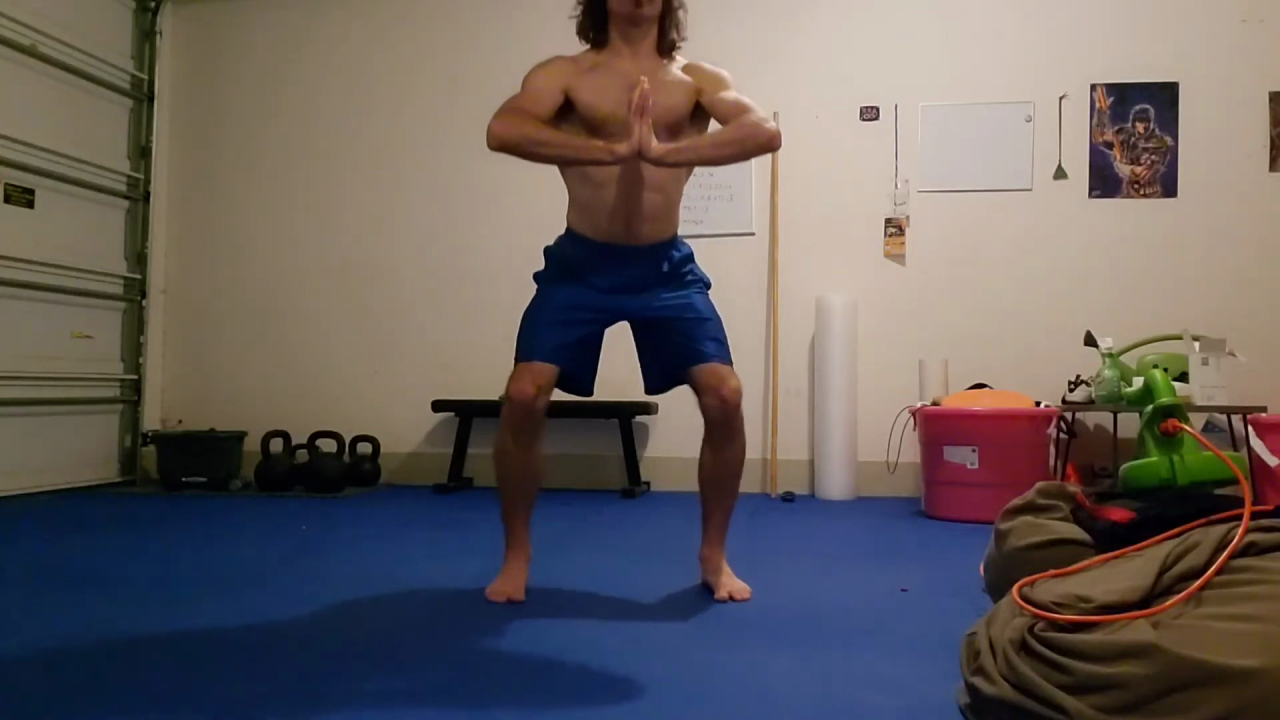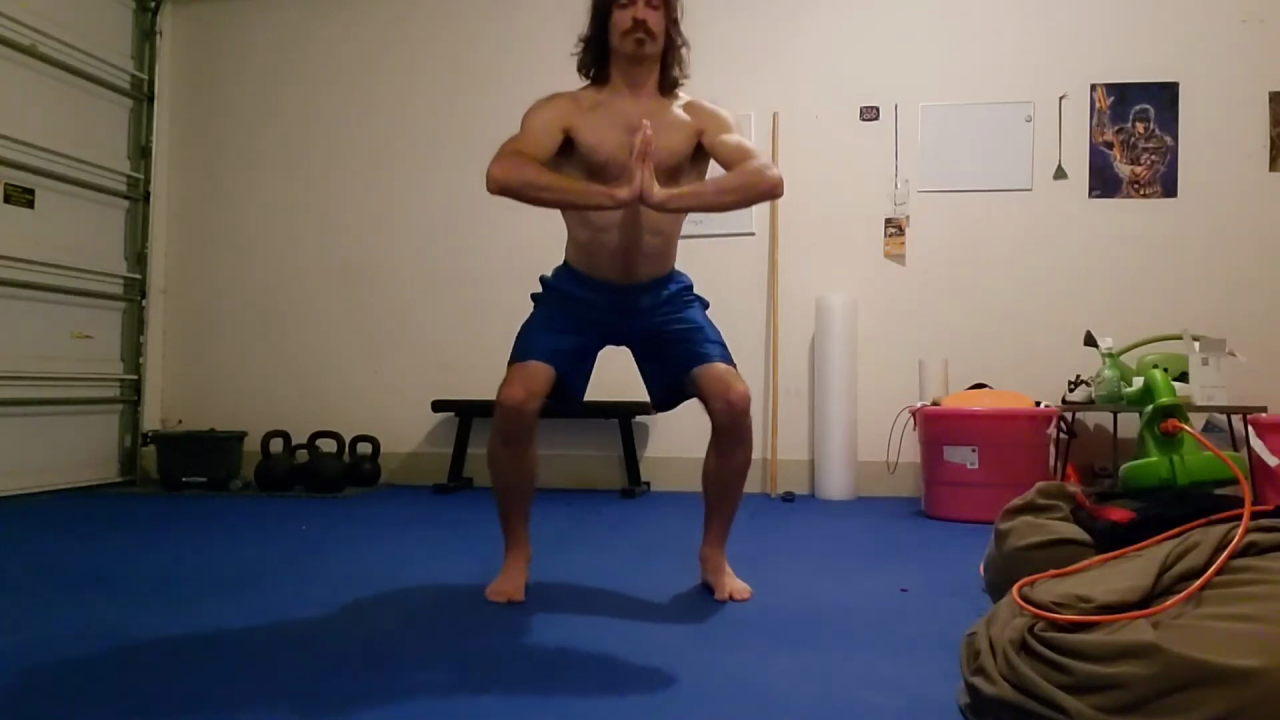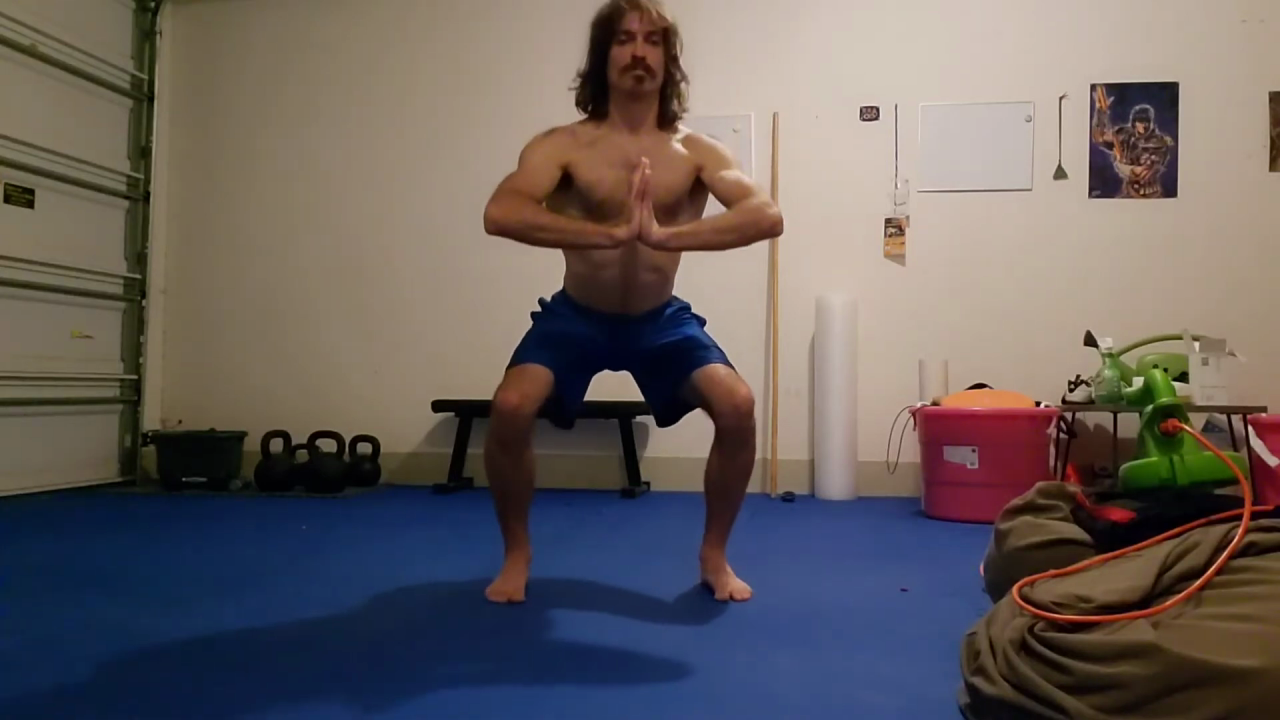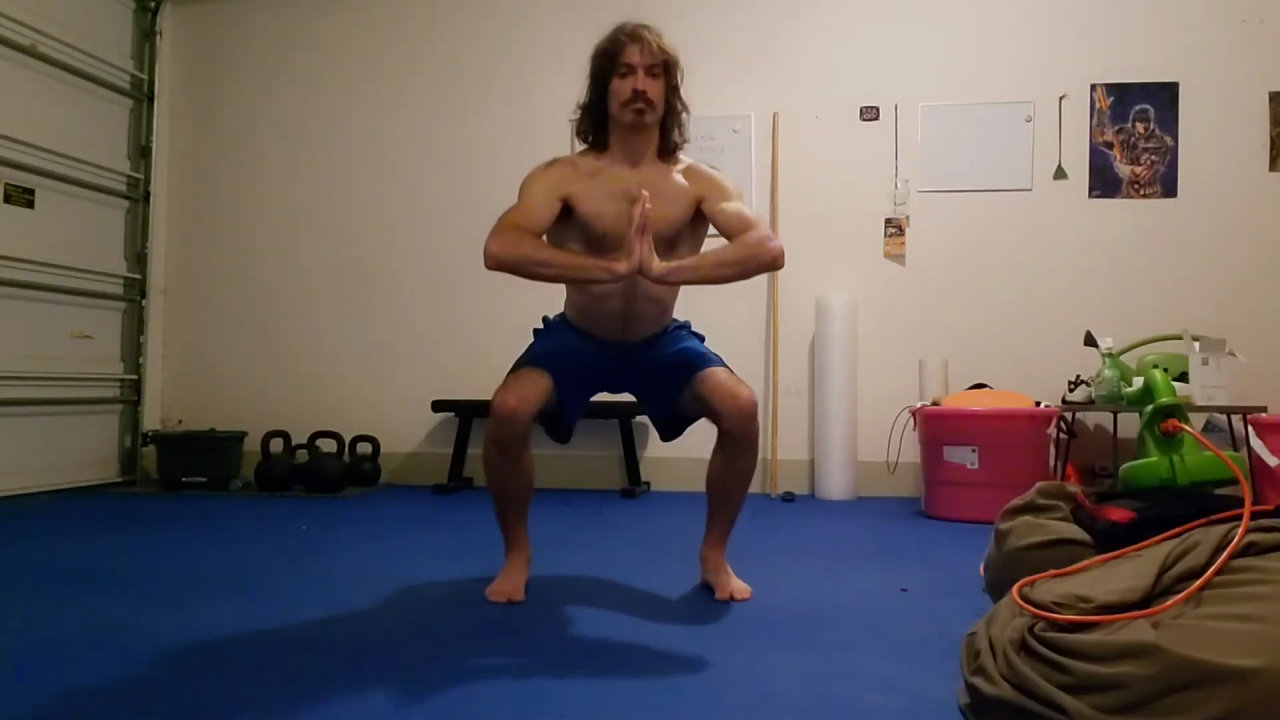
dt=0.4s
person 1, frame 1
left shoulder: (699, 78)
right shoulder: (563, 73)
left elbow: (765, 132)
right elbow: (502, 130)
left wrist: (665, 151)
right wrist: (615, 150)
left hip: (665, 268)
right hip: (580, 265)
left knee: (724, 397)
right knee: (524, 397)
left ankle: (714, 554)
right ankle: (517, 554)
person 1, frame 2
left shoulder: (698, 117)
right shoulder: (564, 110)
left elbow: (767, 178)
right elbow: (502, 174)
left wrist: (667, 196)
right wrist: (615, 193)
left hip: (663, 295)
right hip: (577, 292)
left knee: (732, 402)
right knee: (516, 402)
left ankle: (714, 555)
right ankle: (517, 553)
person 1, frame 3
left shoulder: (697, 151)
right shoulder: (561, 145)
left elbow: (767, 216)
right elbow: (500, 214)
left wrist: (665, 236)
right wrist: (614, 232)
left hip: (661, 320)
right hip: (576, 317)
left knee: (736, 406)
right knee: (510, 408)
left ankle: (715, 555)
right ankle: (517, 554)
person 1, frame 4
left shoulder: (698, 182)
right shoulder: (560, 177)
left elbow: (769, 250)
right elbow: (500, 249)
left wrist: (666, 270)
right wrist: (614, 267)
left hip: (661, 341)
right hip: (575, 339)
left knee: (739, 408)
right knee: (509, 411)
left ankle: (714, 555)
right ankle: (517, 553)
